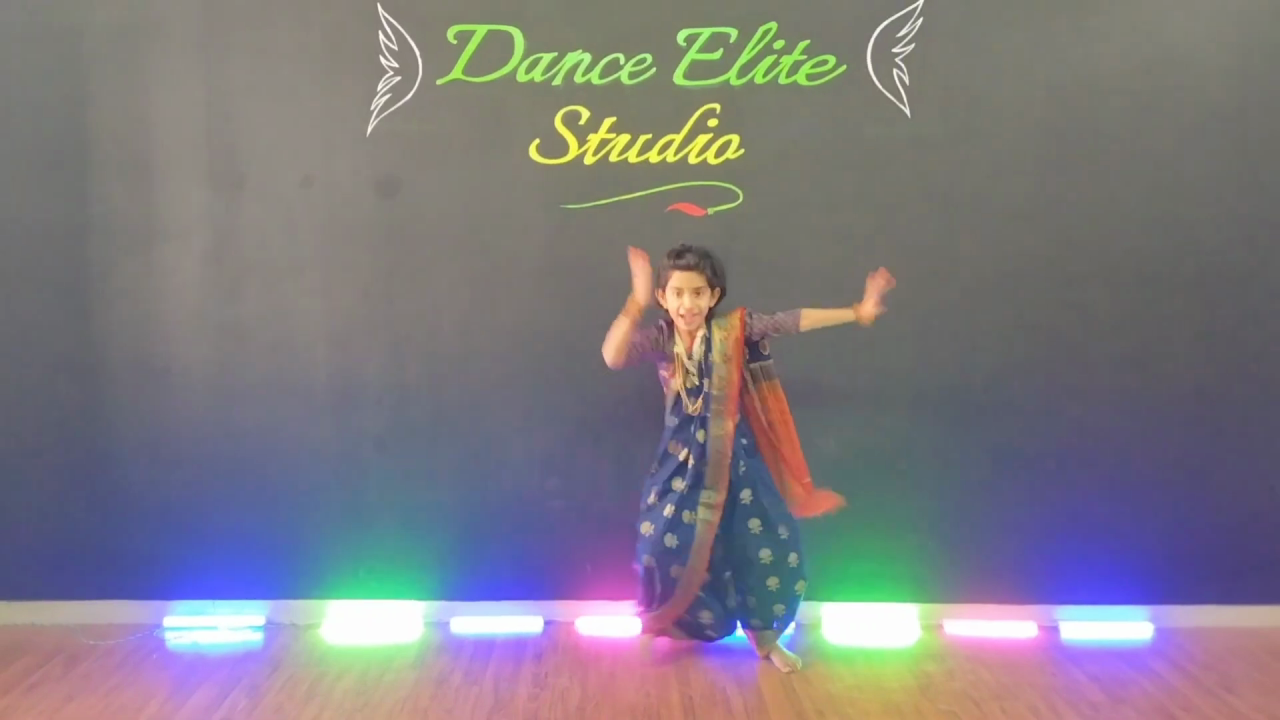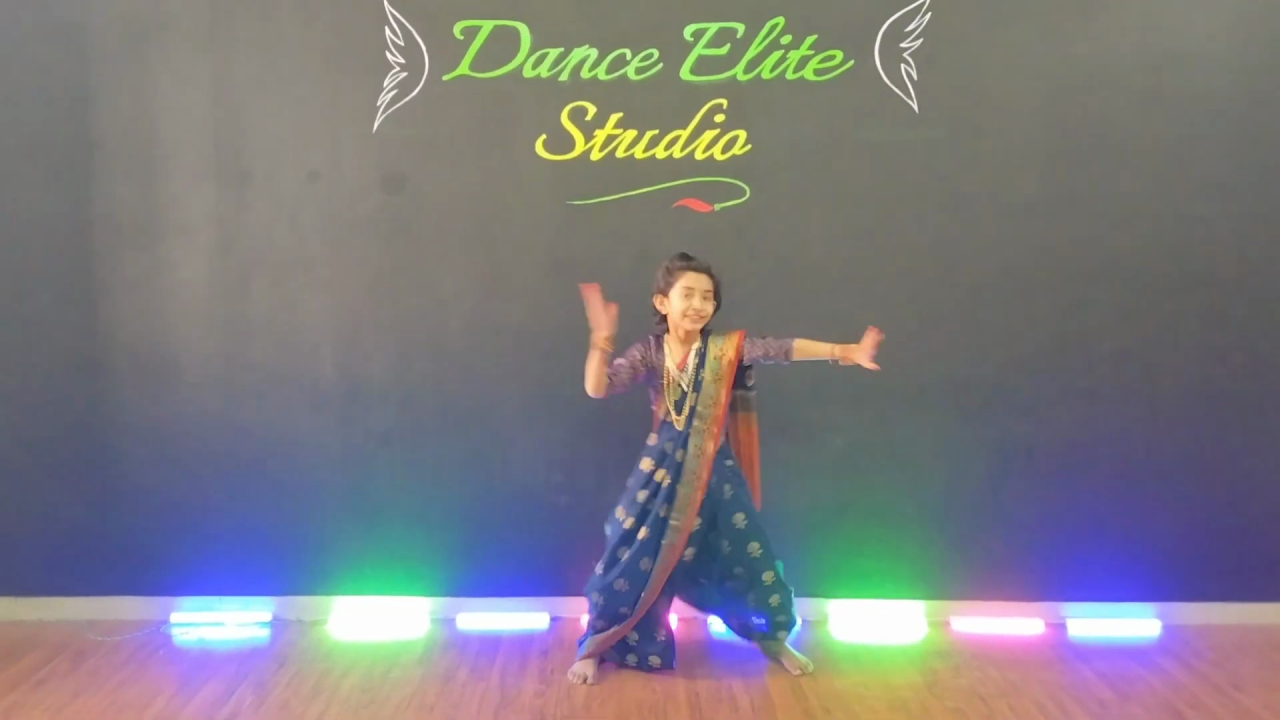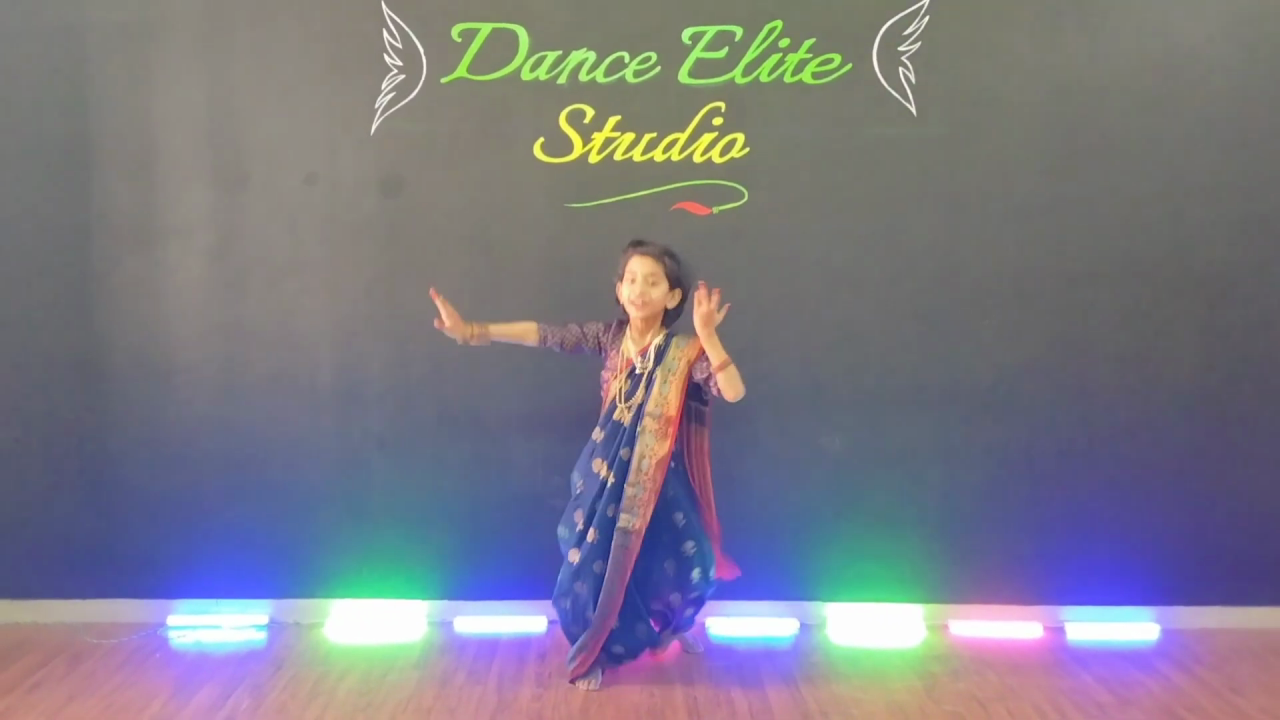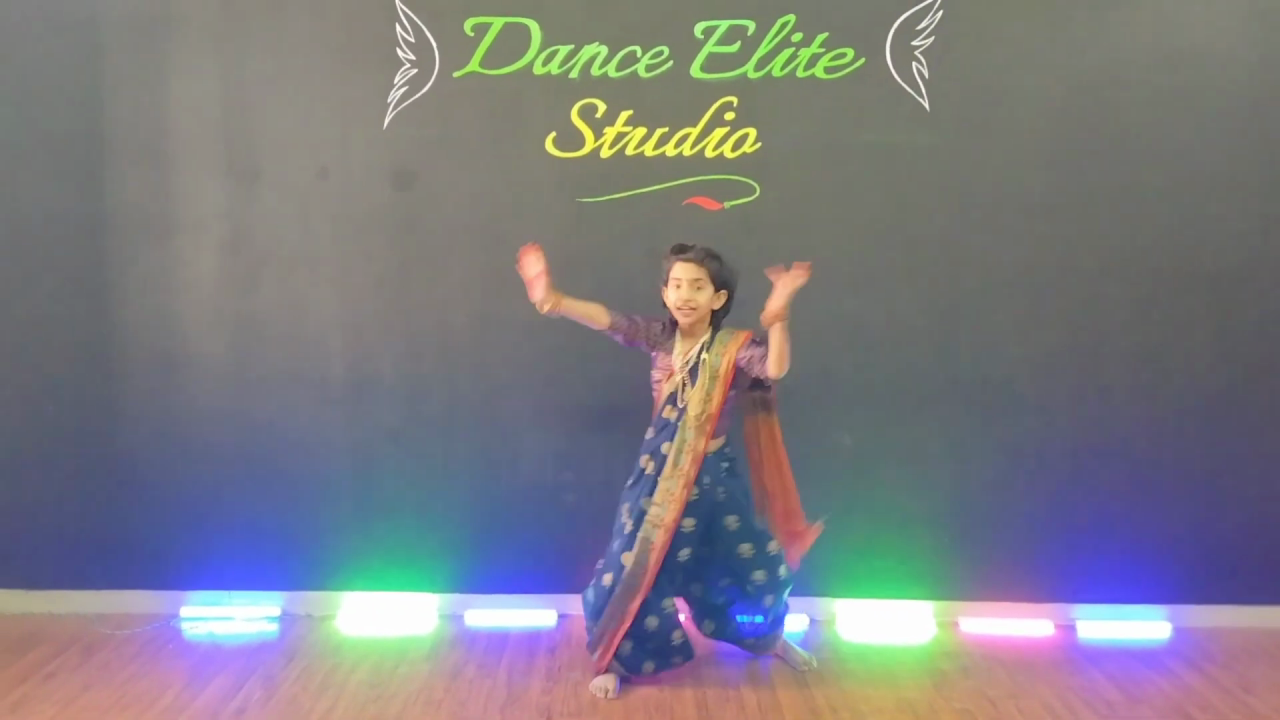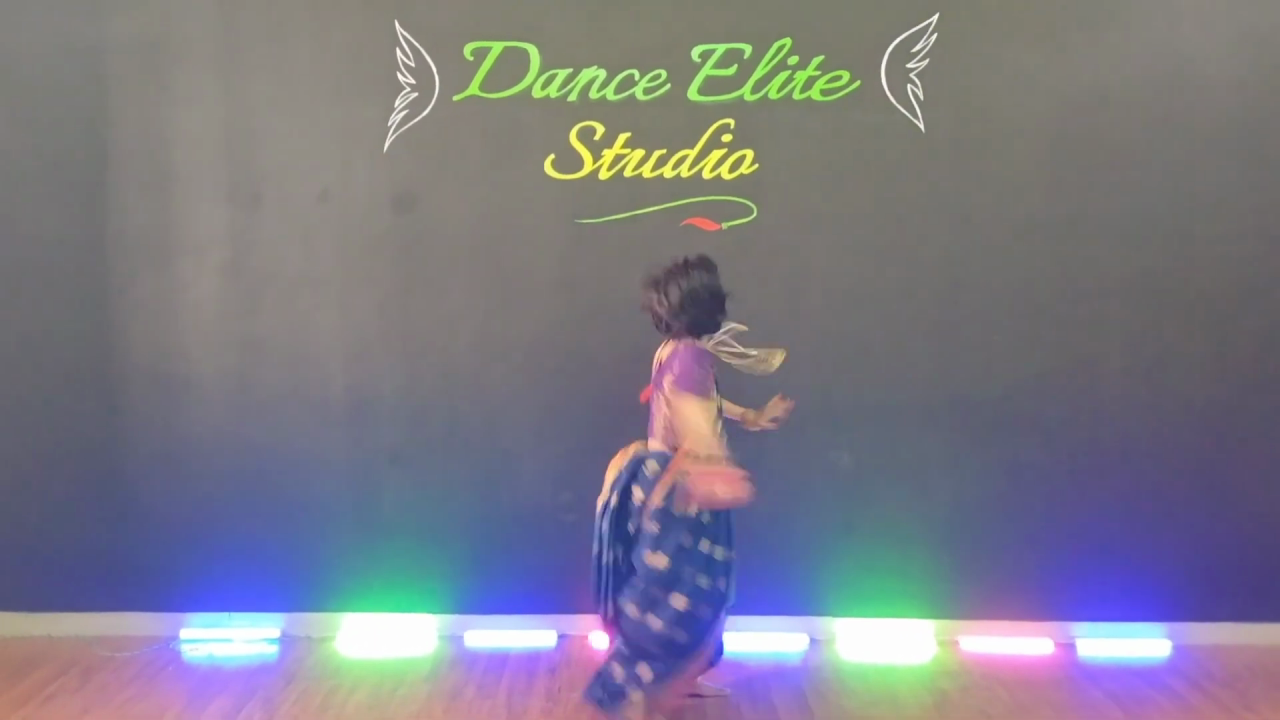
dt=1s
person 1, frame 1
left shoulder: (734, 329)
right shoulder: (654, 338)
left elbow: (792, 321)
right elbow: (613, 356)
left wrist: (857, 312)
right wrist: (636, 302)
left hip: (734, 457)
right hip: (683, 459)
left knee: (764, 543)
right knee: (666, 540)
left ankle: (765, 635)
right ankle: (668, 621)
person 1, frame 2
left shoulder: (730, 348)
right shoulder: (648, 353)
left elbow: (786, 349)
right elbow: (598, 389)
left wrist: (849, 353)
right wrist: (601, 340)
left hip: (716, 472)
right hip: (662, 471)
left knee: (751, 557)
right knee: (630, 559)
left ankle: (773, 640)
right ankle: (594, 648)
person 1, frame 3
left shoulder: (687, 351)
right shoulder: (607, 336)
left elbow: (734, 393)
right elbow: (543, 334)
left wrist: (708, 335)
right wrist: (470, 331)
left hip: (661, 474)
right hip: (606, 470)
left knee: (685, 563)
right knee: (591, 563)
left ankle: (676, 627)
right ankle: (595, 652)
person 1, frame 4
left shoulder: (735, 347)
right shoulder: (655, 336)
left elbow: (775, 368)
right elbow: (607, 318)
left wrist: (777, 313)
right wrist: (550, 298)
left hip: (713, 476)
right hip: (658, 473)
left knee: (759, 563)
right knee: (630, 570)
left ankle: (770, 639)
right ankle: (617, 661)
person 1, frame 5
left shoulder: (677, 350)
right shoulder: (692, 355)
right elbow: (692, 403)
left wrist: (753, 417)
right wrist: (711, 463)
left hip: (666, 483)
right hip: (671, 487)
left knee: (698, 586)
right knee: (682, 596)
left ankle: (678, 676)
